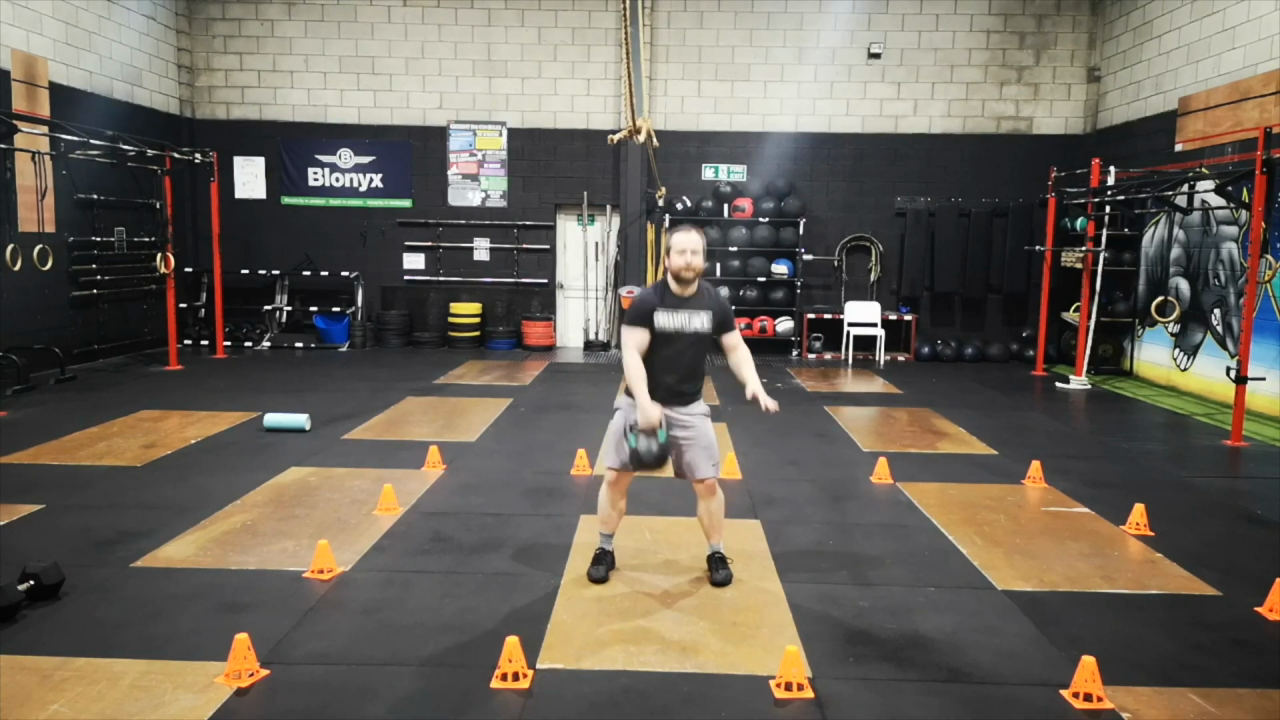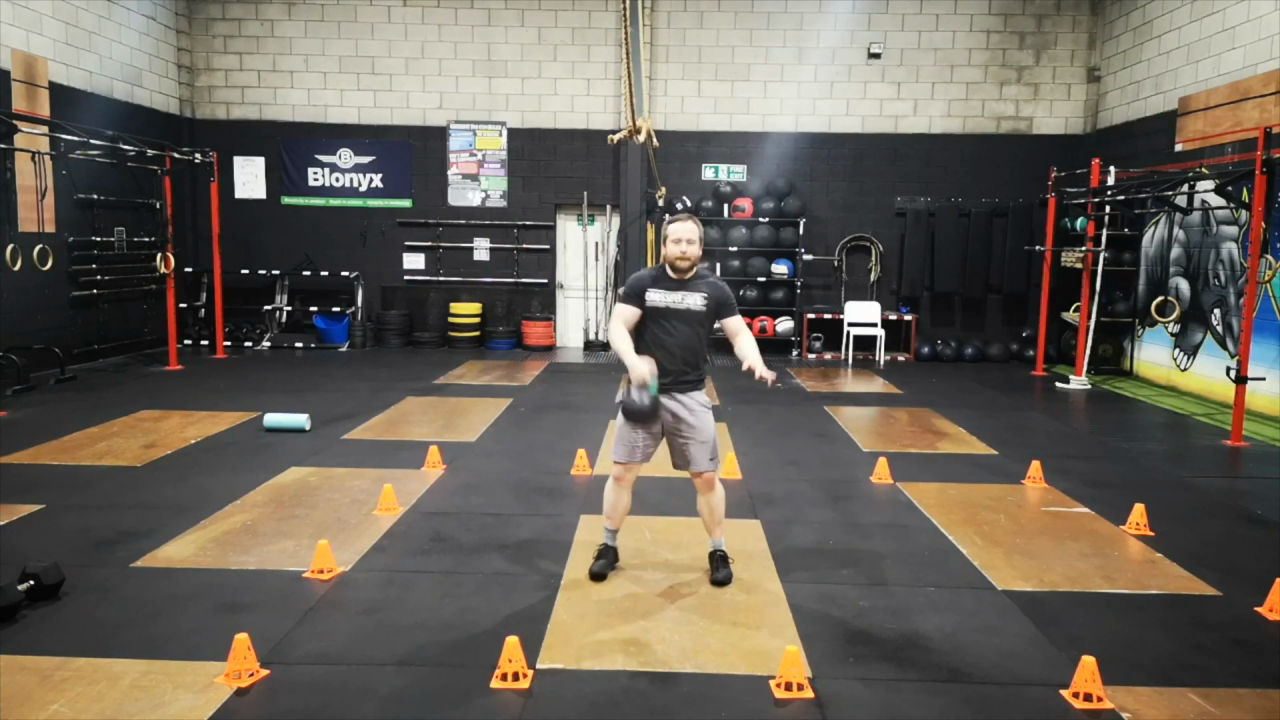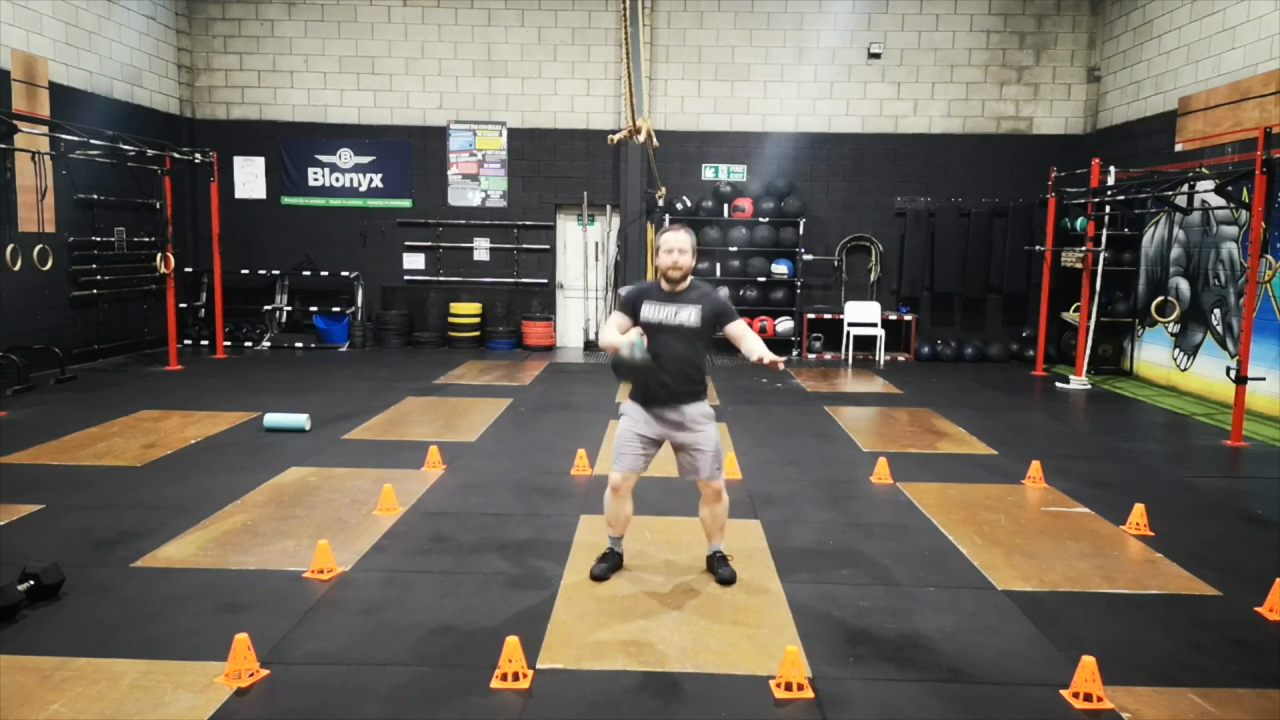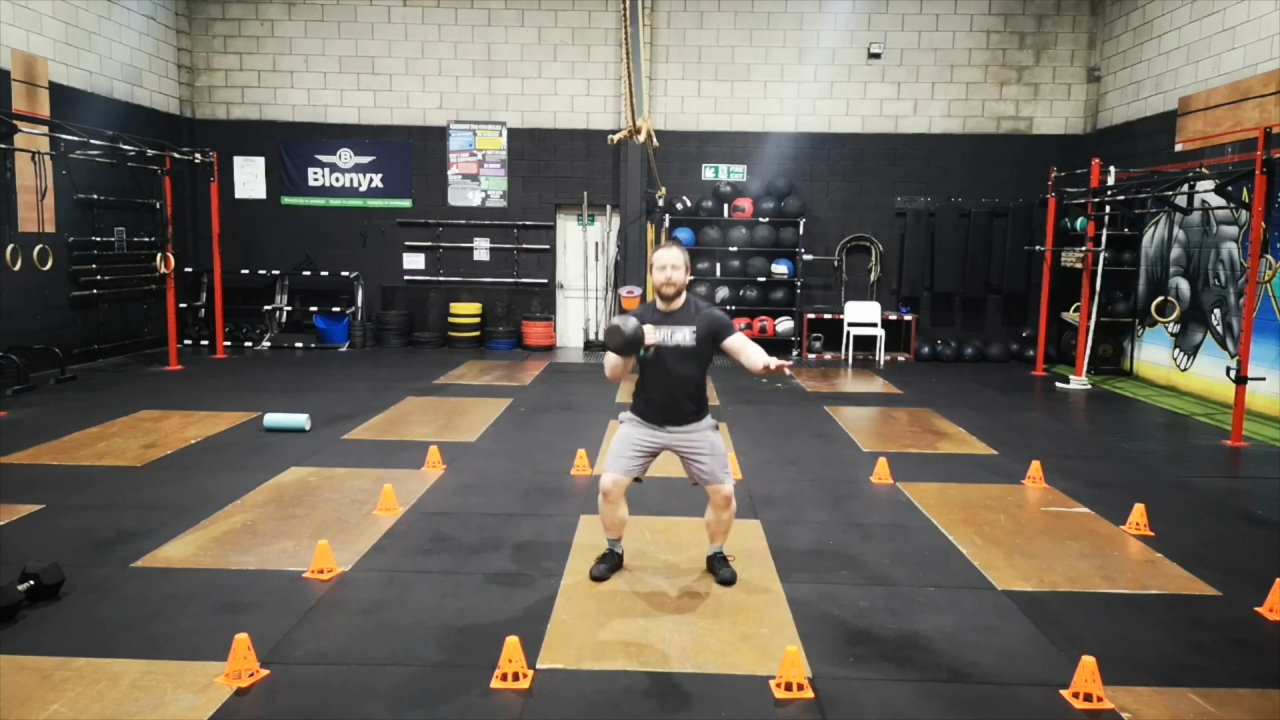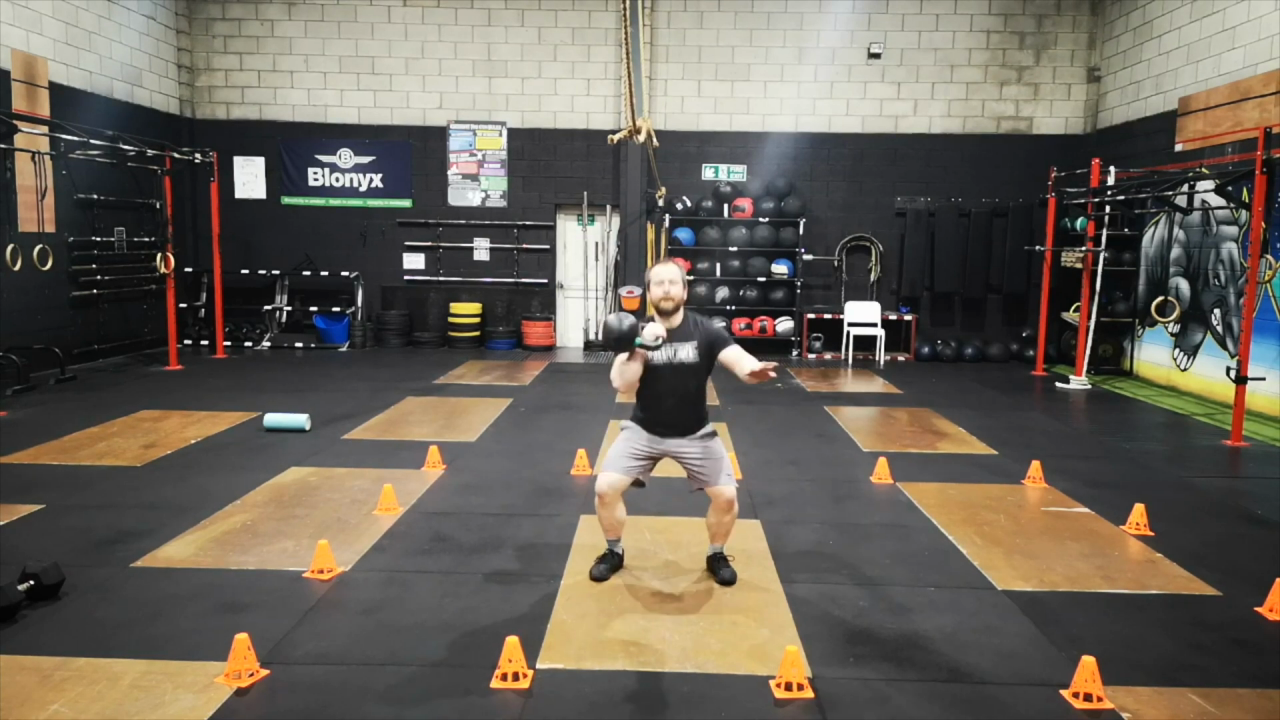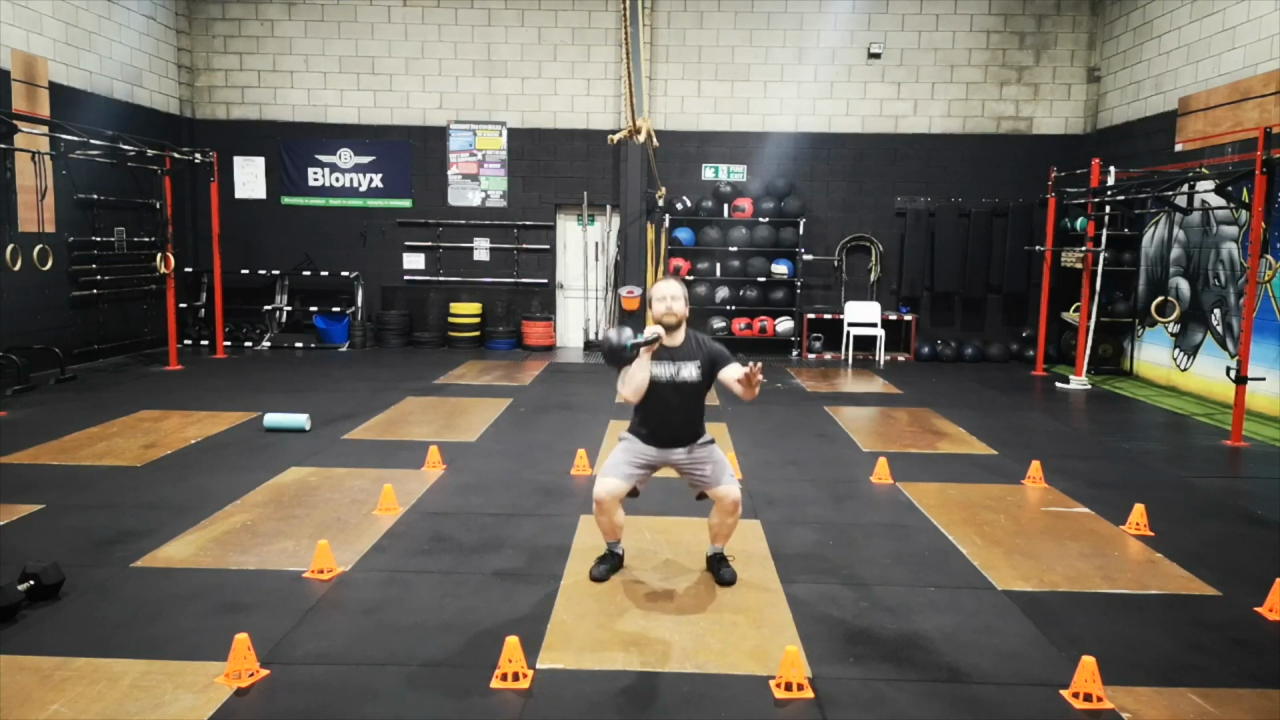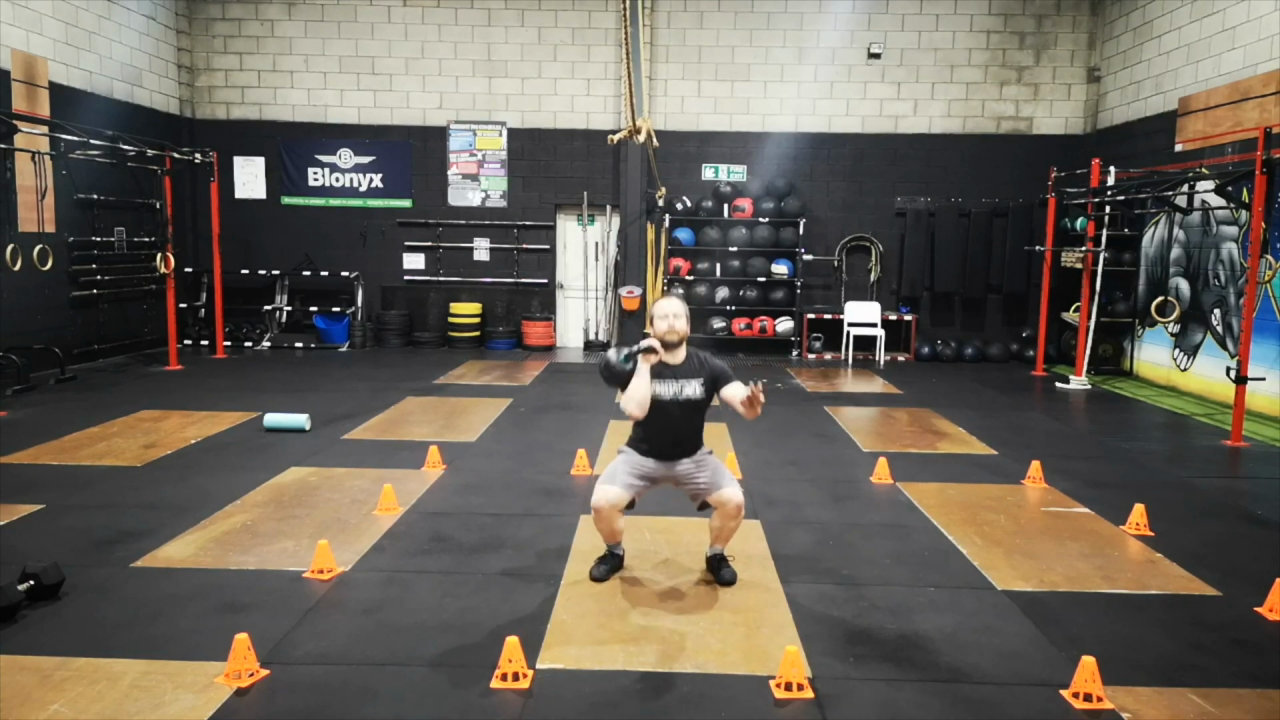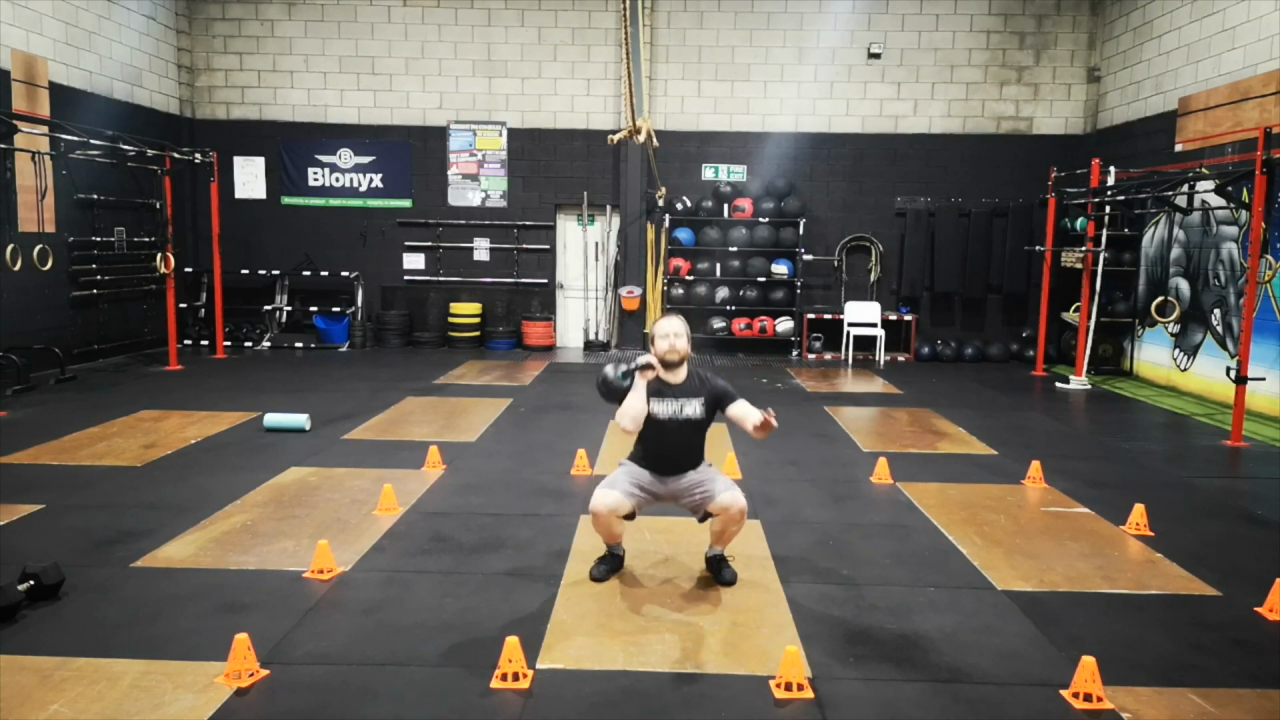
dt=0.1s
person 1, frame 1
left shoulder: (714, 303)
right shoulder: (646, 301)
left elbow: (735, 347)
right elbow: (631, 357)
left wrist: (753, 384)
right wrist: (645, 404)
left hip: (688, 409)
right hip: (640, 403)
left knee: (707, 483)
right knee: (616, 478)
left ankle: (716, 555)
right ankle: (605, 551)
person 1, frame 2
left shoulder: (714, 289)
right shoulder: (642, 283)
left elbow: (739, 333)
right elbow: (617, 327)
left wrist: (754, 361)
right wrist: (632, 359)
left hip: (690, 397)
left knee: (706, 477)
right knee: (622, 472)
left ankle: (718, 552)
right ankle: (609, 546)
person 1, frame 3
left shoulder: (711, 299)
right shoulder: (638, 296)
left elbow: (743, 334)
right elbow: (606, 336)
left wrist: (761, 353)
right wrist: (622, 338)
left hip: (692, 410)
right hip: (642, 409)
left knee: (713, 487)
right knee: (619, 483)
left ankle: (716, 554)
right ankle: (614, 551)
person 1, frame 4
left shoulder: (708, 316)
right shoulder: (638, 318)
left elbow: (742, 347)
right elbow: (611, 373)
left wrist: (764, 362)
right wrist: (629, 351)
left hip: (694, 424)
right hip: (643, 421)
left knee: (723, 493)
right knee: (610, 486)
left ankle: (716, 555)
right ankle: (614, 551)
person 1, frame 5
left shoulder: (707, 332)
right shoulder: (637, 333)
left elbow: (740, 361)
right elbow: (621, 383)
left wrist: (756, 370)
right wrist: (639, 347)
left hip: (695, 435)
right hip: (643, 430)
left knee: (726, 496)
right knee: (605, 488)
left ankle: (716, 556)
right ankle: (614, 552)
person 1, frame 6
left shoulder: (707, 350)
right shoulder: (637, 346)
left elbow: (738, 380)
right elbow: (631, 394)
left wrist: (748, 383)
right wrist: (645, 354)
left hip: (692, 444)
right hip: (642, 441)
left knee: (730, 497)
right knee: (604, 494)
left ankle: (716, 555)
right ankle: (614, 552)
person 1, frame 7
left shoulder: (708, 367)
right shoulder: (641, 366)
left elbow: (744, 402)
right elbow: (635, 410)
left wrist: (750, 401)
right wrist: (645, 364)
left hip: (691, 459)
right hip: (642, 457)
left knee: (733, 501)
right knee: (602, 503)
left ankle: (716, 555)
right ankle: (614, 554)
person 1, frame 8
left shoulder: (710, 386)
right shoulder: (640, 381)
left elbow: (746, 414)
right elbow: (629, 425)
left wrist: (758, 422)
right wrist: (641, 381)
left hip: (691, 473)
right hip: (643, 470)
left knee: (735, 506)
right knee: (600, 507)
left ankle: (715, 555)
right ankle: (614, 553)
